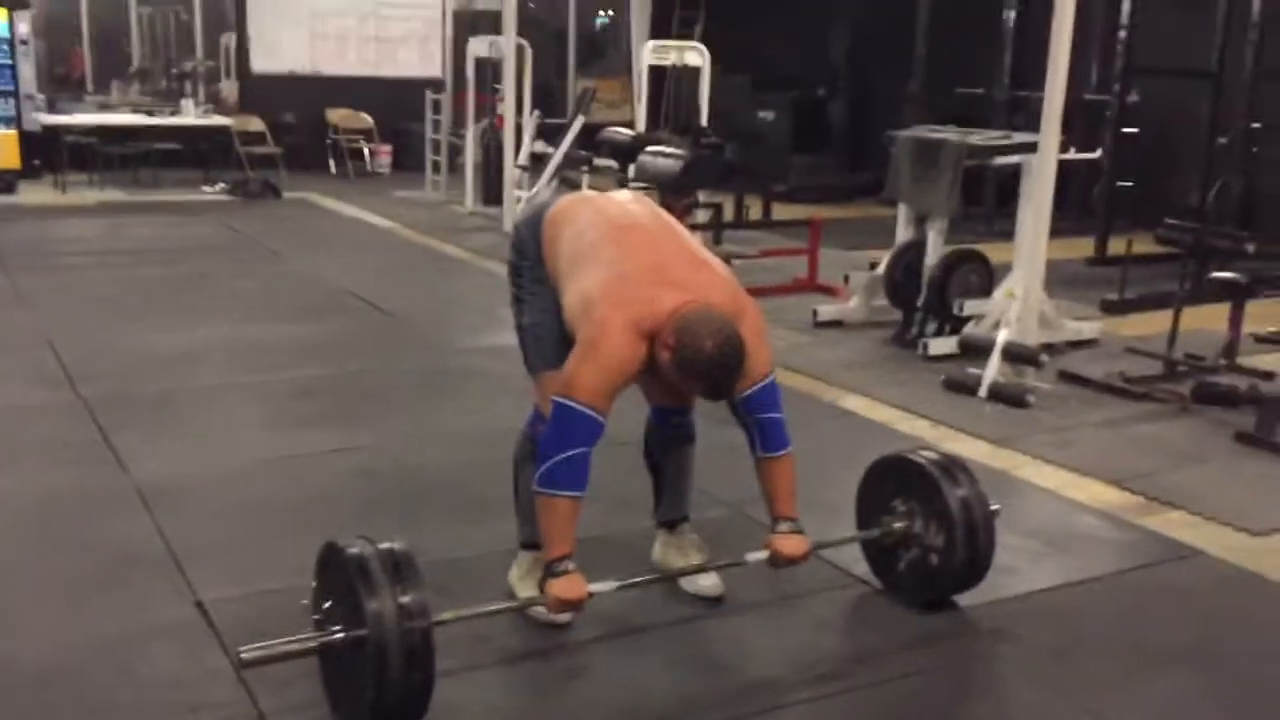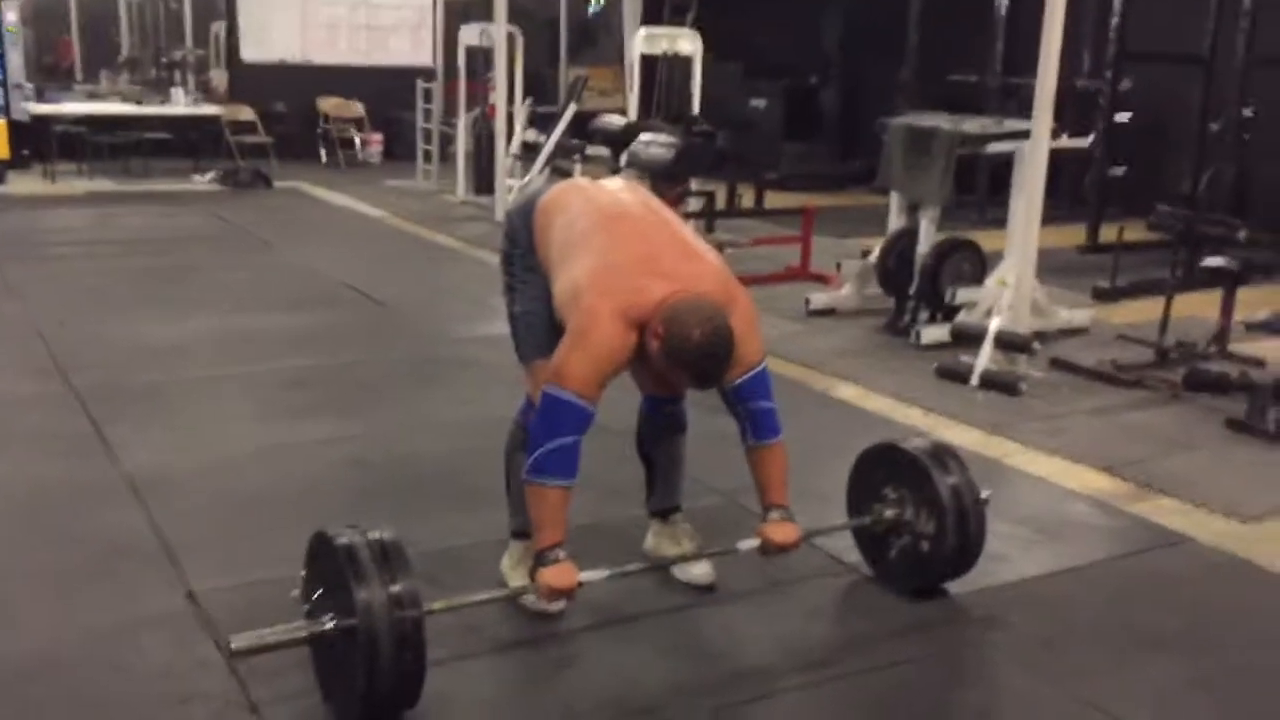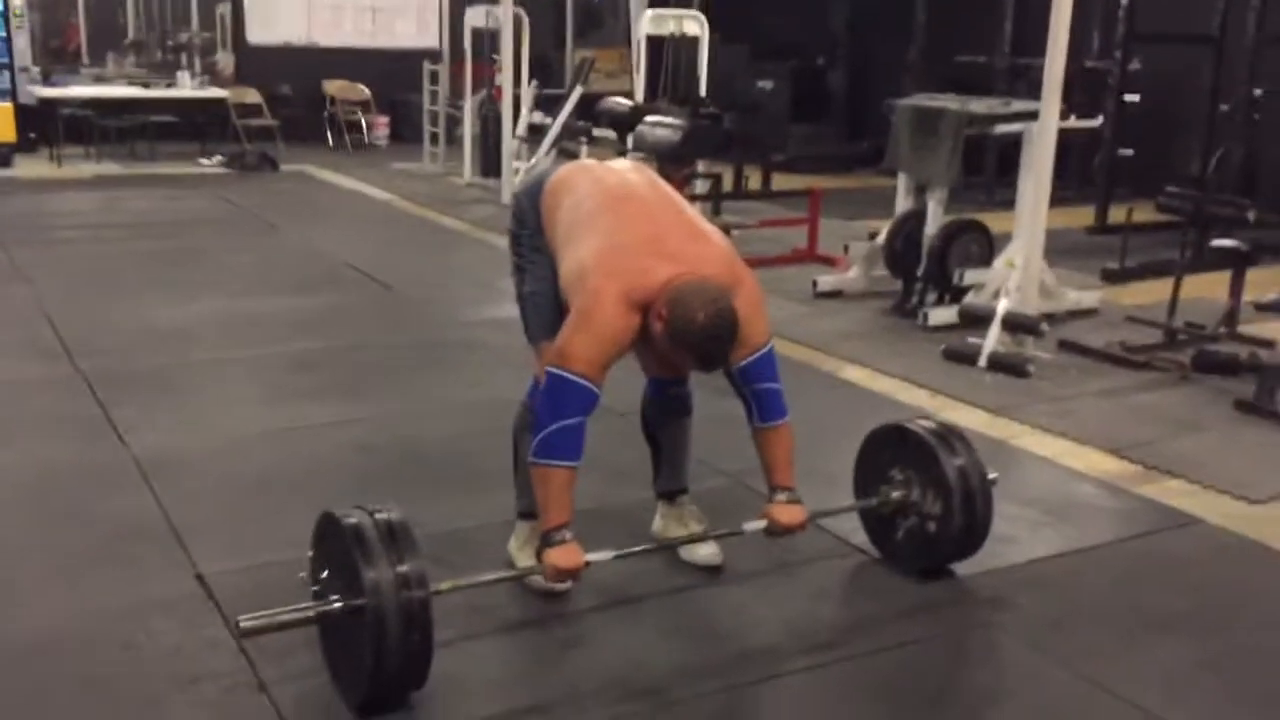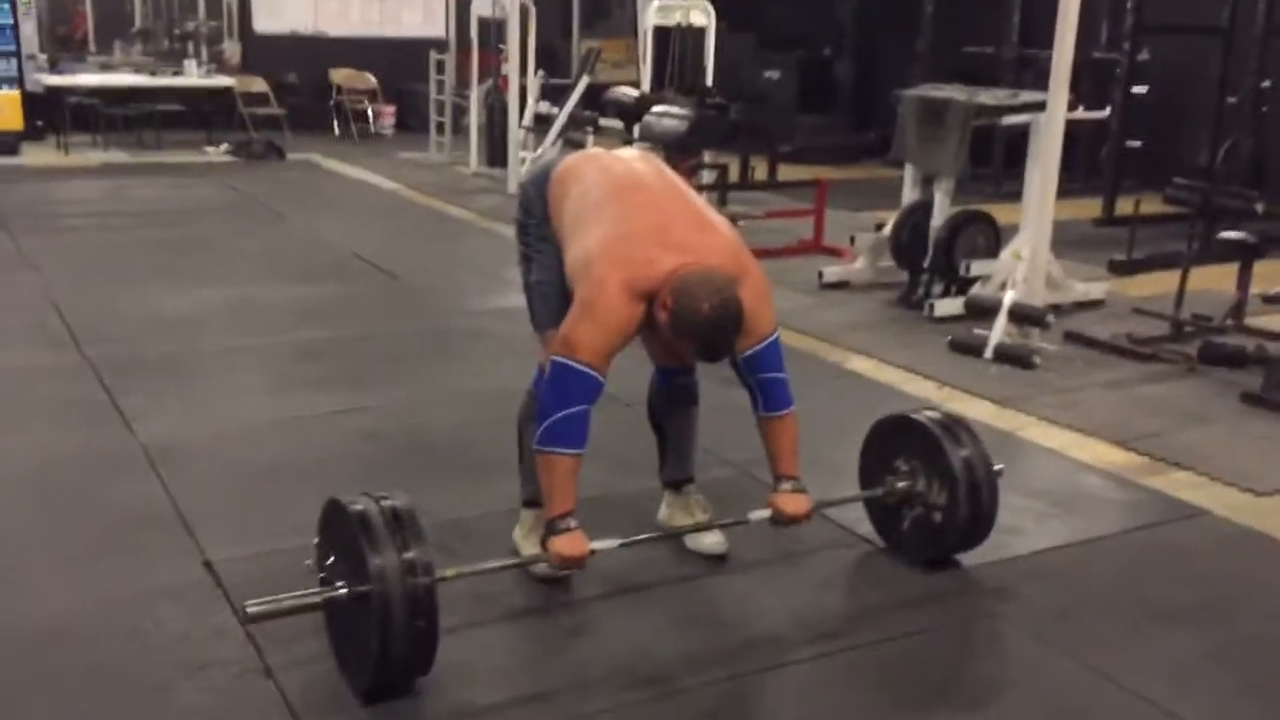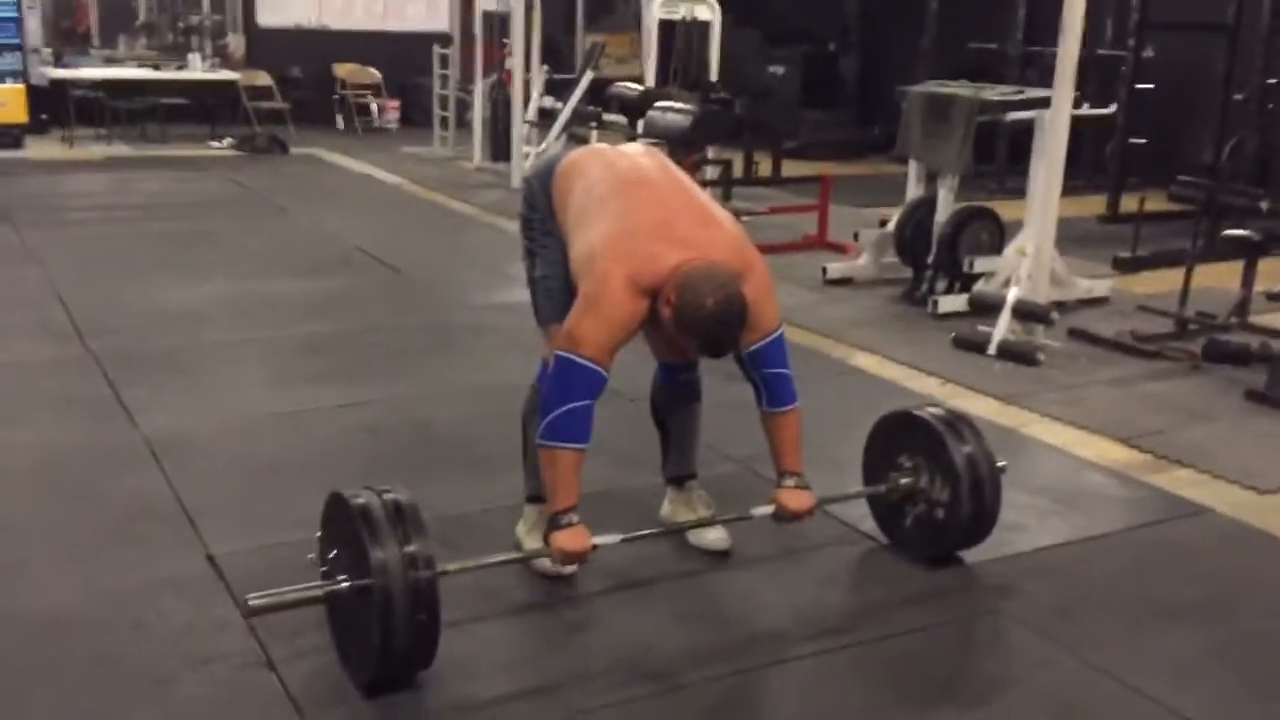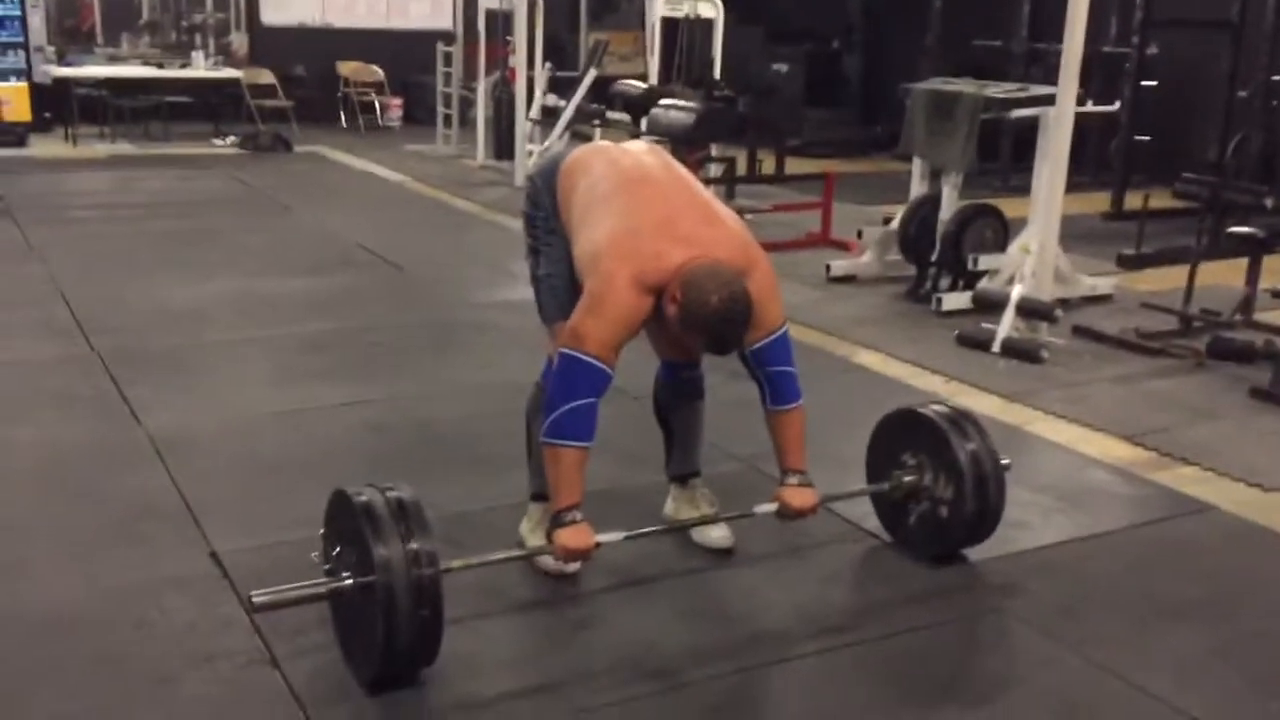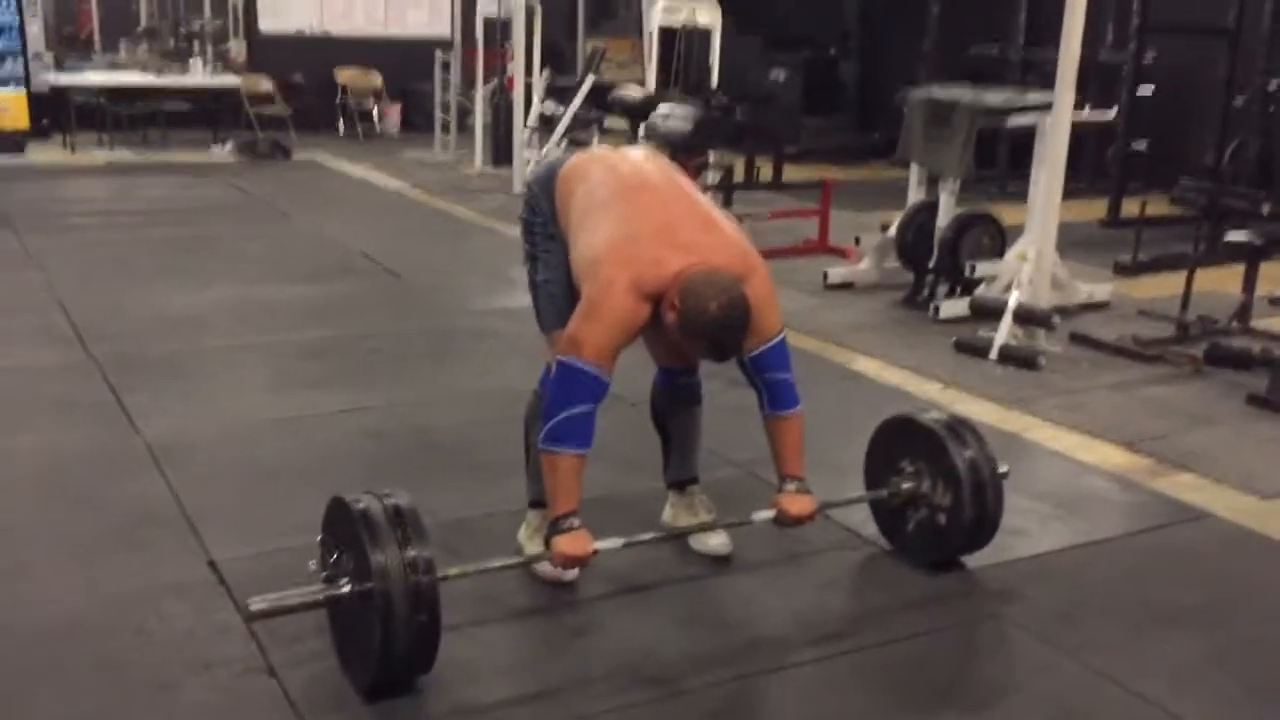
dt=0.1s
person 1, frame 1
left shoulder: (739, 315)
right shoulder: (616, 333)
left elbow: (765, 419)
right elbow: (568, 443)
left wrist: (786, 524)
right wrist: (561, 565)
right hip: (546, 239)
left knee: (673, 405)
right knee: (558, 409)
left ankle: (674, 534)
right ankle: (532, 556)
person 1, frame 2
left shoulder: (729, 308)
right shoulder: (606, 322)
left elbow: (756, 407)
right elbow: (556, 430)
left wrist: (777, 513)
right wrist: (551, 556)
left knee: (664, 394)
right knee: (551, 400)
left ankle: (667, 524)
right ankle: (524, 546)
person 1, frame 3
left shoulder: (735, 288)
right shoulder: (611, 301)
left elbow: (762, 387)
right elbow: (561, 411)
left wrist: (783, 493)
right wrist: (557, 536)
left knee: (670, 376)
right knee: (557, 376)
left ankle: (673, 504)
right ankle: (532, 525)
person 1, frame 4
left shoulder: (741, 279)
right shoulder: (616, 290)
left elbow: (768, 377)
right elbow: (566, 400)
left wrist: (788, 482)
right wrist: (562, 523)
left knee: (676, 368)
right knee: (563, 368)
left ankle: (679, 495)
right ankle: (537, 514)
person 1, frame 5
left shoulder: (746, 273)
right shoulder: (619, 285)
left elbow: (772, 374)
right elbow: (570, 396)
left wrist: (792, 479)
right wrist: (566, 519)
left knee: (679, 362)
right knee: (567, 363)
left ankle: (682, 491)
right ankle: (540, 510)
person 1, frame 6
left shoulder: (749, 272)
right shoulder: (624, 284)
left elbow: (776, 371)
right elbow: (575, 395)
left wrist: (795, 481)
right wrist: (570, 518)
left knee: (681, 360)
right knee: (573, 364)
left ankle: (686, 489)
right ankle: (544, 510)
person 1, frame 7
left shoulder: (748, 276)
right shoulder: (621, 289)
left elbow: (774, 377)
right elbow: (571, 399)
left wrist: (793, 483)
right wrist: (566, 523)
left knee: (679, 365)
right knee: (569, 364)
left ankle: (684, 496)
right ankle: (542, 514)
